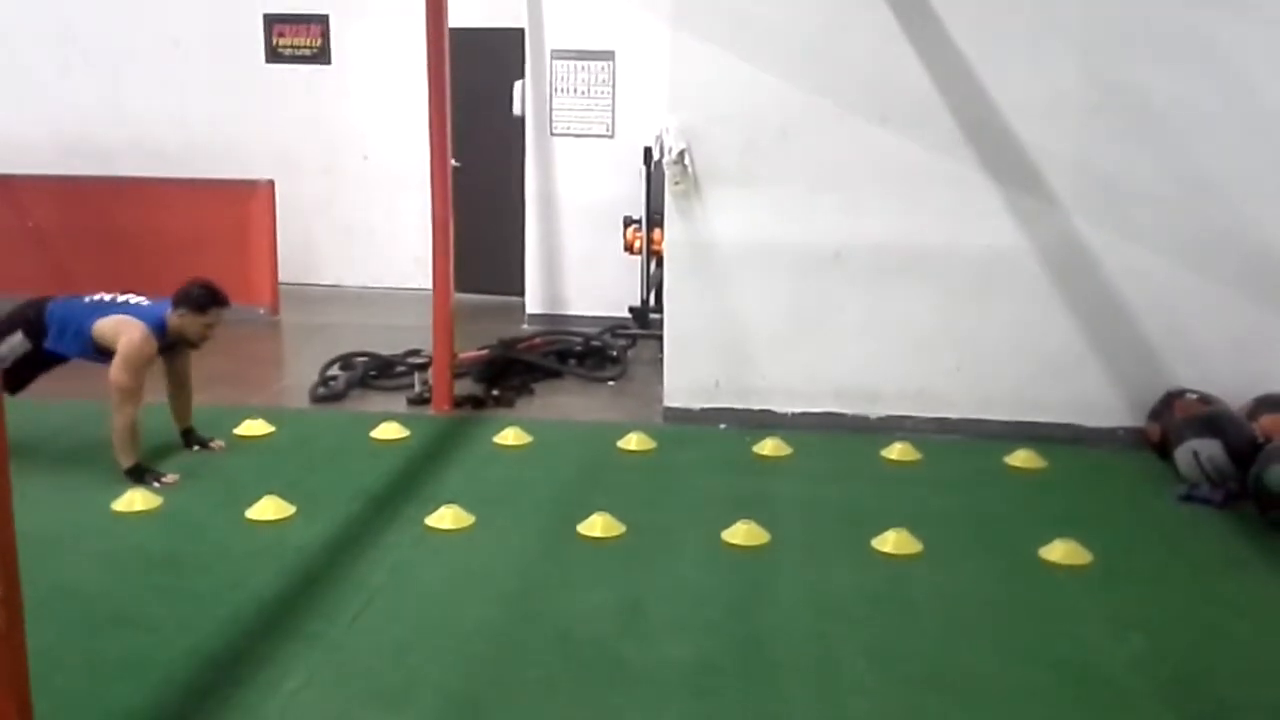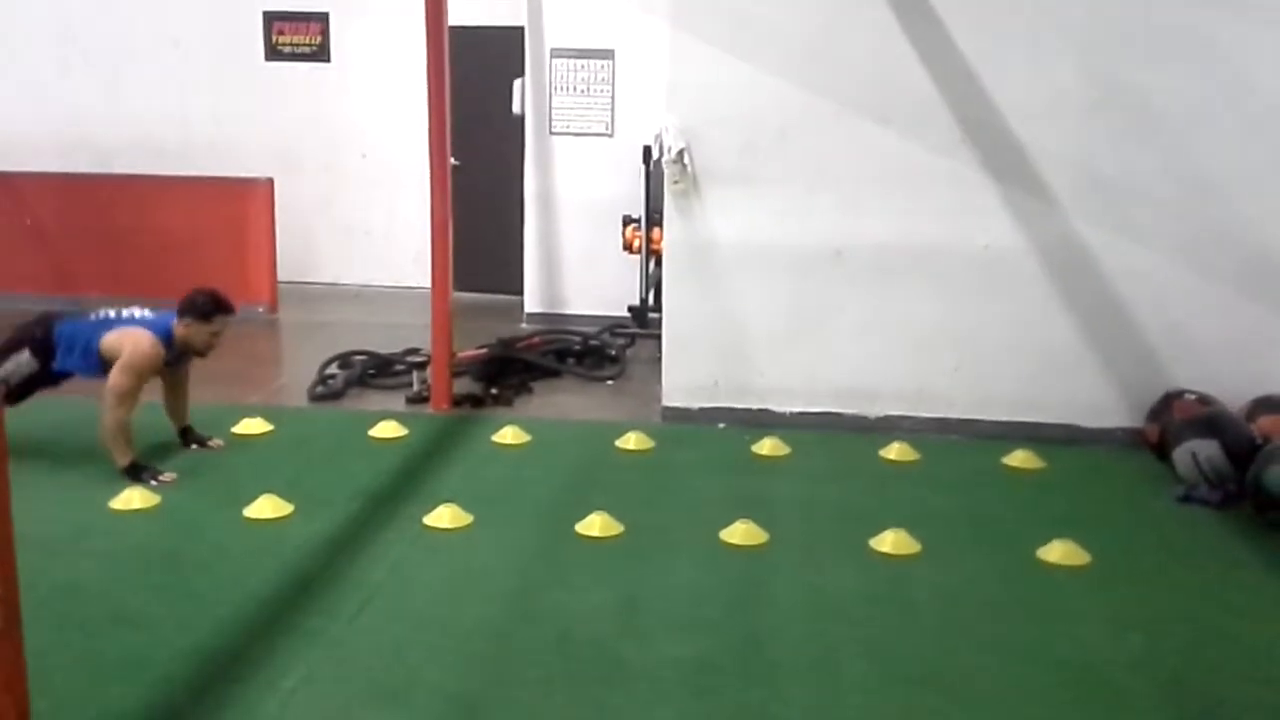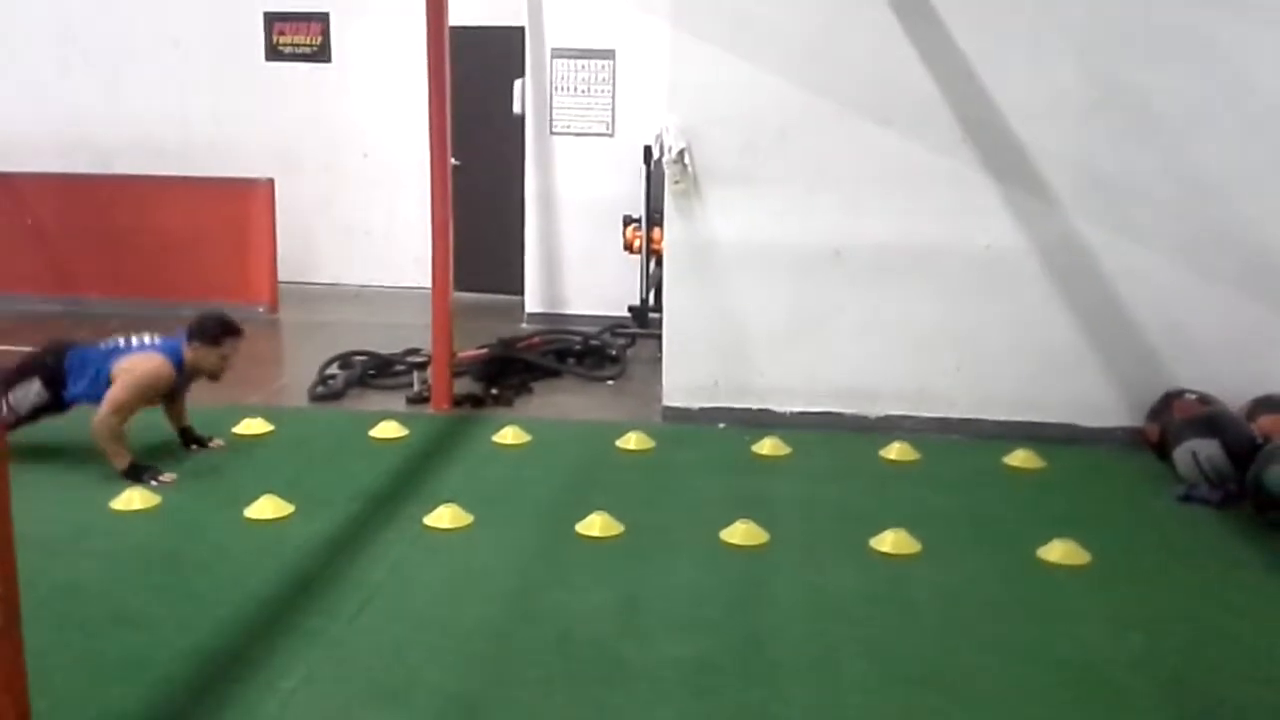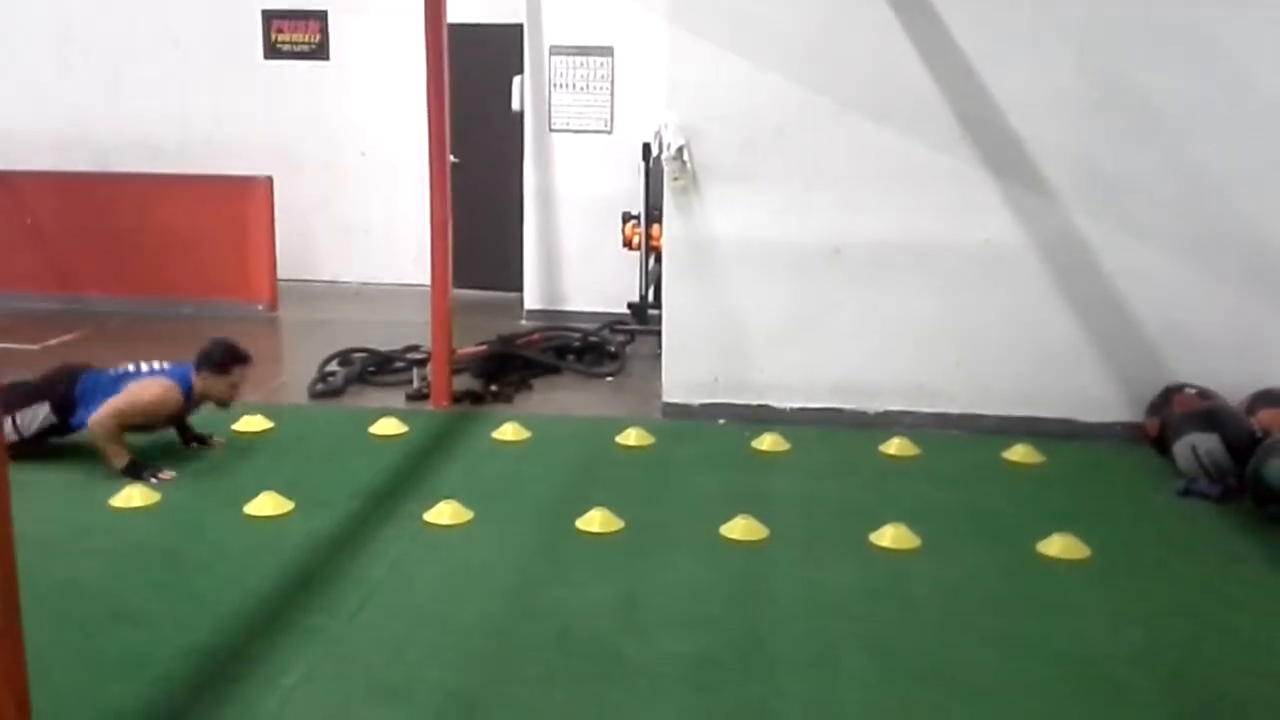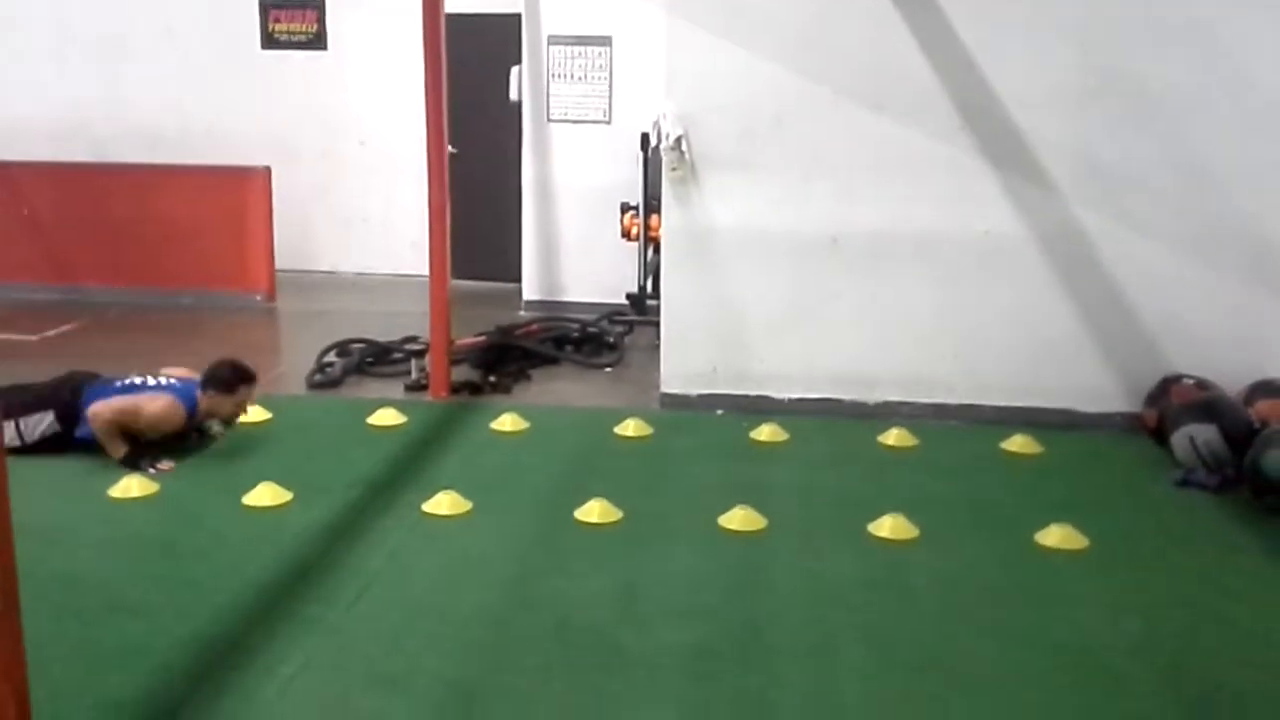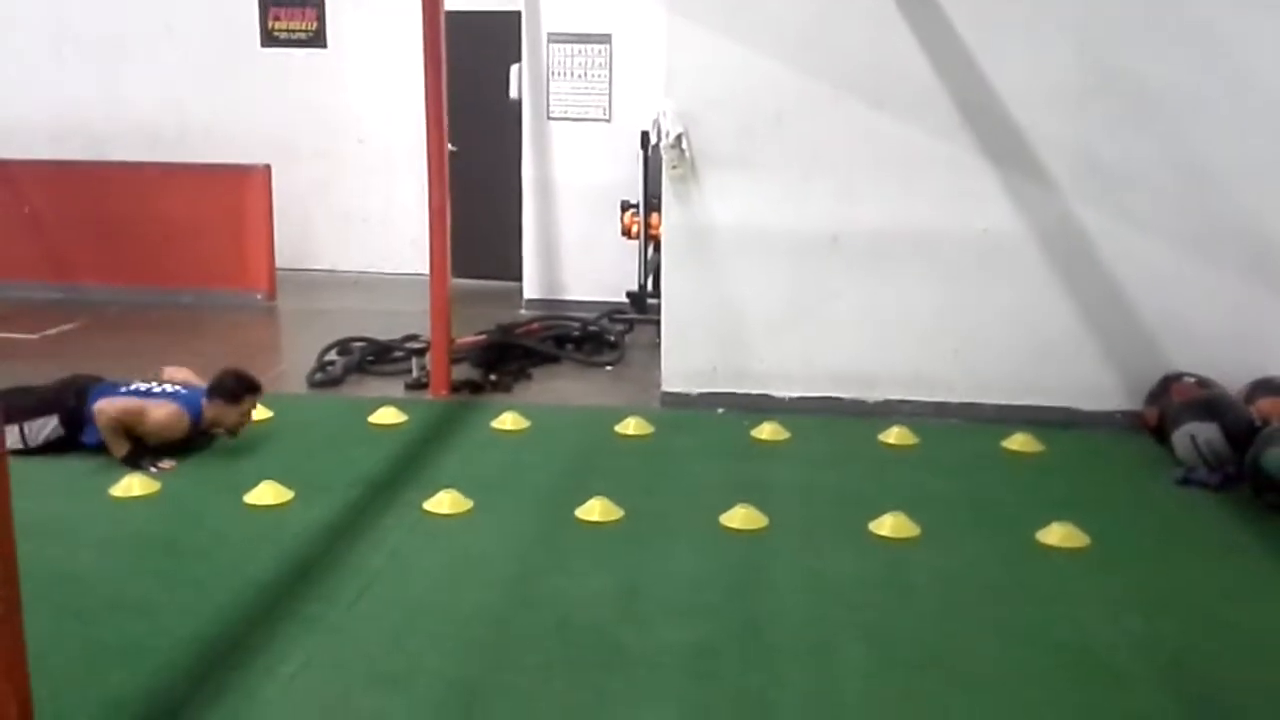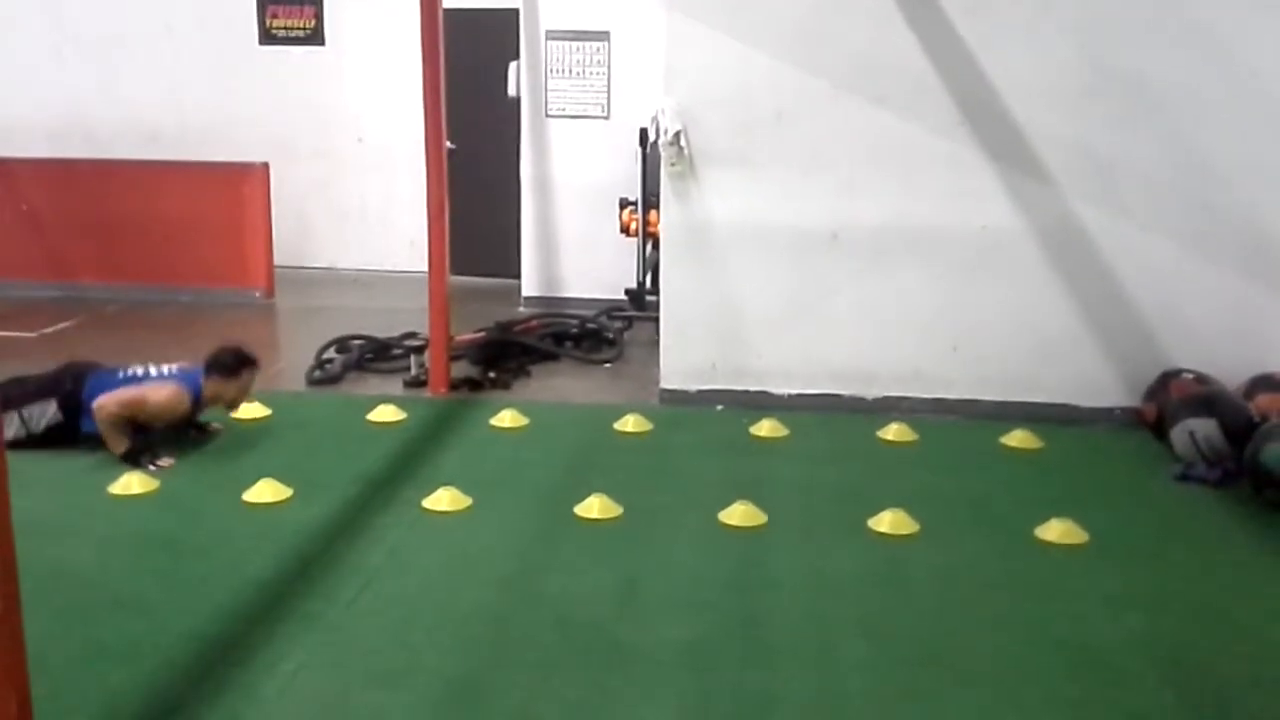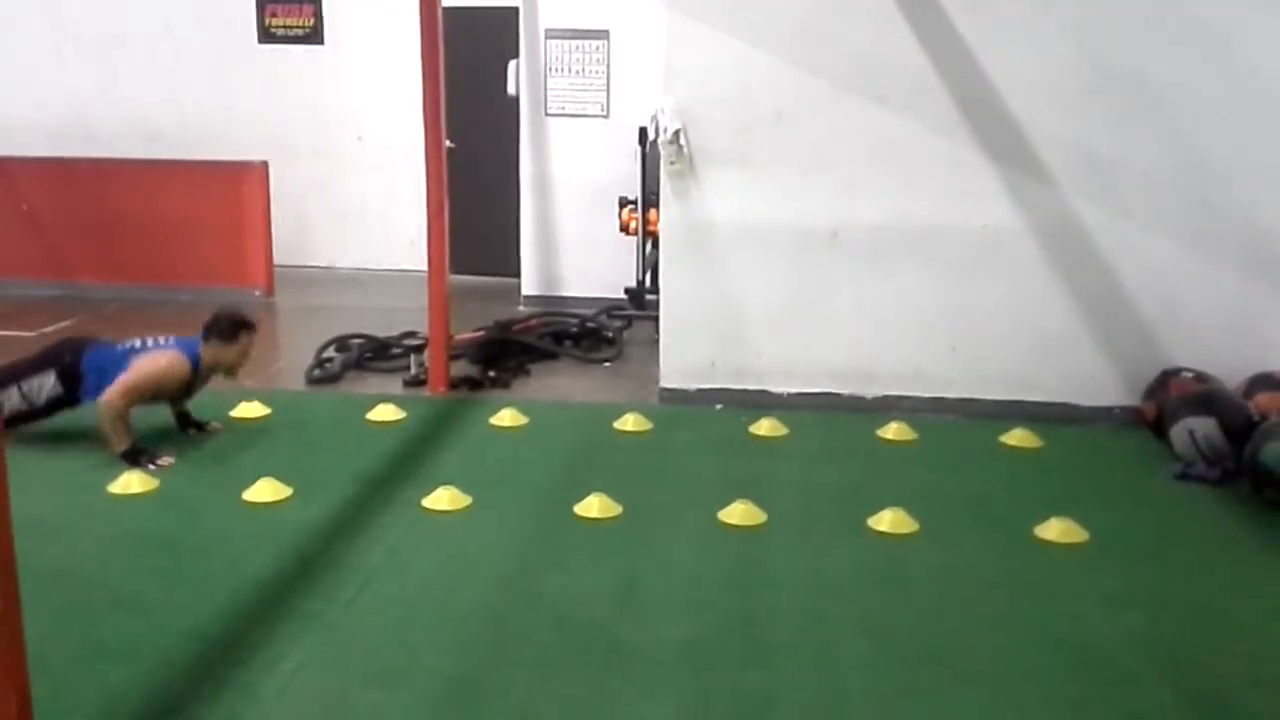
dt=0.1s
person 1, frame 1
left shoulder: (176, 322)
right shoulder: (140, 338)
left elbow: (179, 384)
right elbow: (124, 409)
left wrist: (188, 433)
right wrist: (134, 470)
left hip: (60, 328)
right hip: (39, 327)
person 1, frame 2
left shoulder: (181, 333)
right shoulder: (147, 347)
left elbow: (176, 383)
right elbow: (115, 412)
left wrist: (186, 432)
right wrist: (132, 469)
left hip: (70, 347)
right hip: (47, 344)
person 1, frame 3
left shoulder: (190, 355)
right shoulder: (158, 370)
right elbow: (104, 421)
left wrist: (186, 432)
right wrist: (132, 470)
left hip: (75, 368)
right hip: (57, 374)
person 1, frame 4
left shoulder: (196, 378)
right shoulder: (168, 396)
right elbow: (100, 423)
left wrist: (186, 432)
right wrist: (131, 468)
left hip: (85, 381)
right hip: (66, 399)
person 1, frame 5
left shoulder: (197, 386)
right shoulder: (172, 411)
left elbow: (168, 372)
right elbow: (97, 414)
left wrist: (191, 426)
right wrist: (130, 457)
left hip: (88, 389)
right hip: (69, 409)
person 1, frame 6
left shoulder: (203, 393)
right shoulder: (175, 418)
left elbow: (170, 370)
right elbow: (103, 411)
right wrist: (133, 457)
left hip: (91, 391)
right hip: (73, 414)
person 1, frame 7
left shoulder: (203, 377)
right shoulder: (176, 399)
right elbow: (104, 407)
left wrist: (189, 422)
right wrist: (131, 455)
left hip: (90, 380)
right hip: (71, 398)
person 1, frame 8
left shoulder: (203, 360)
right shoulder: (175, 366)
right elbow: (110, 402)
left wrist: (185, 417)
right wrist: (130, 452)
left hip: (88, 361)
right hip: (70, 369)
